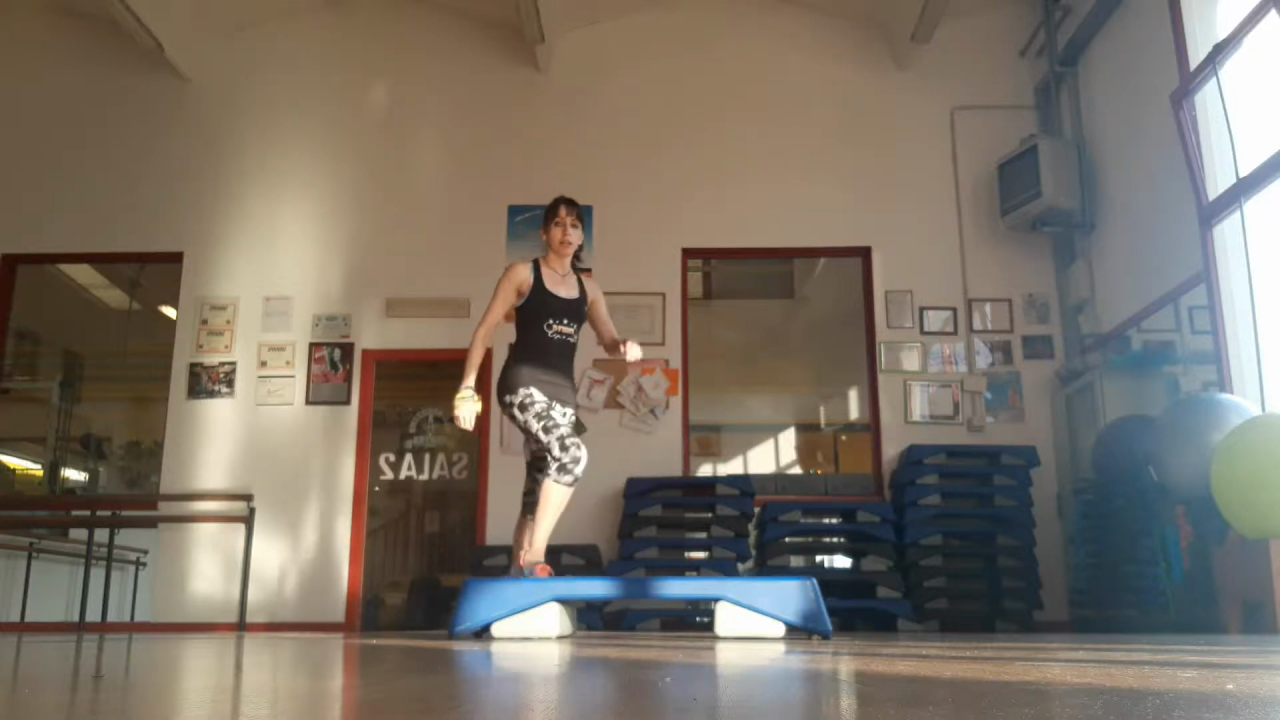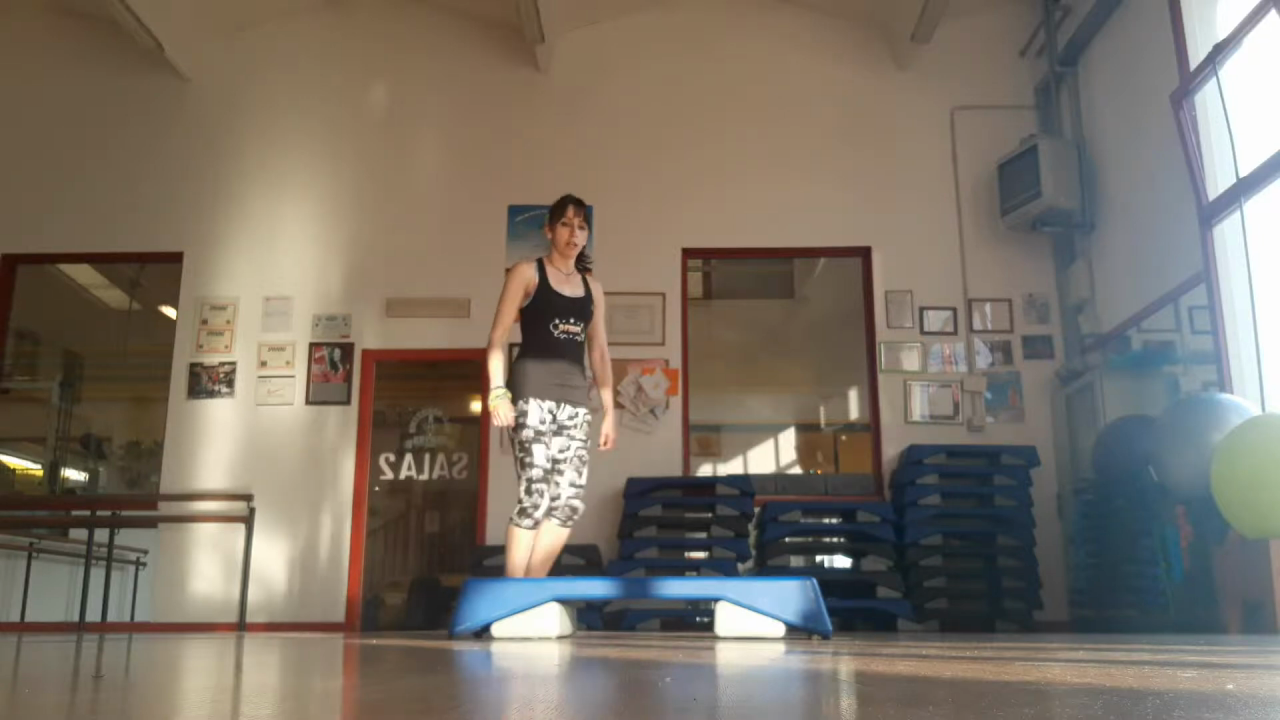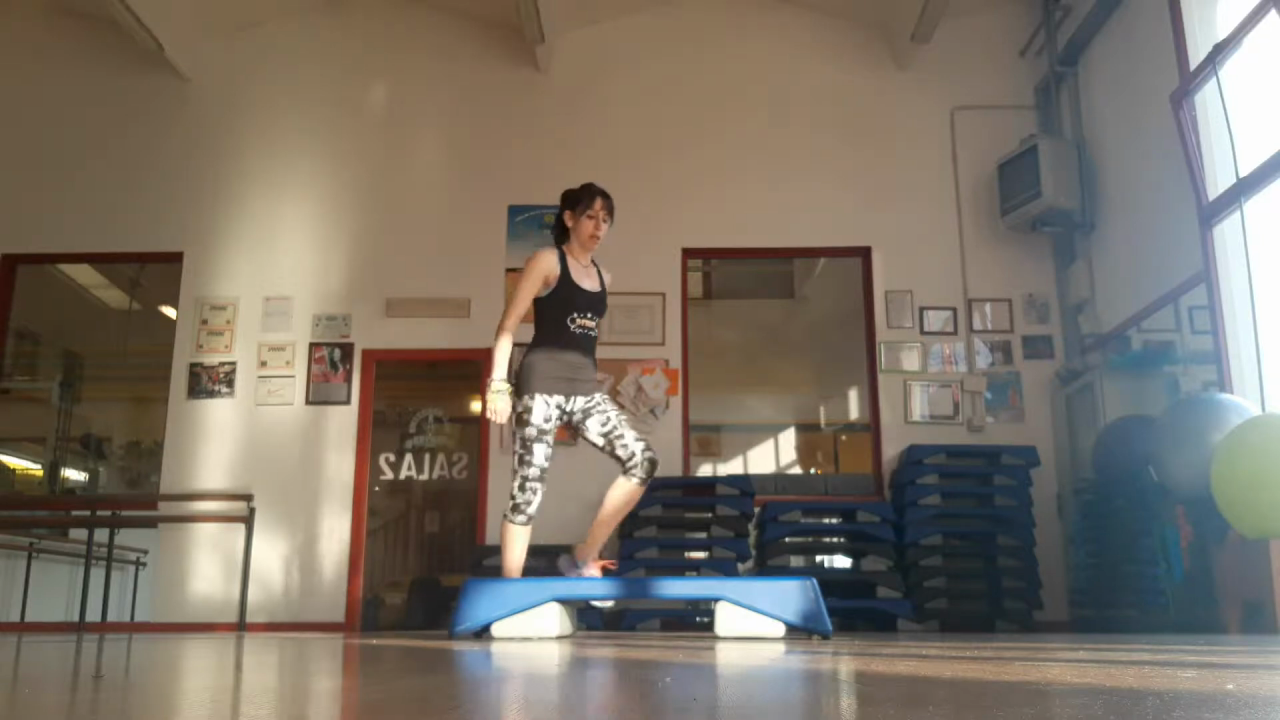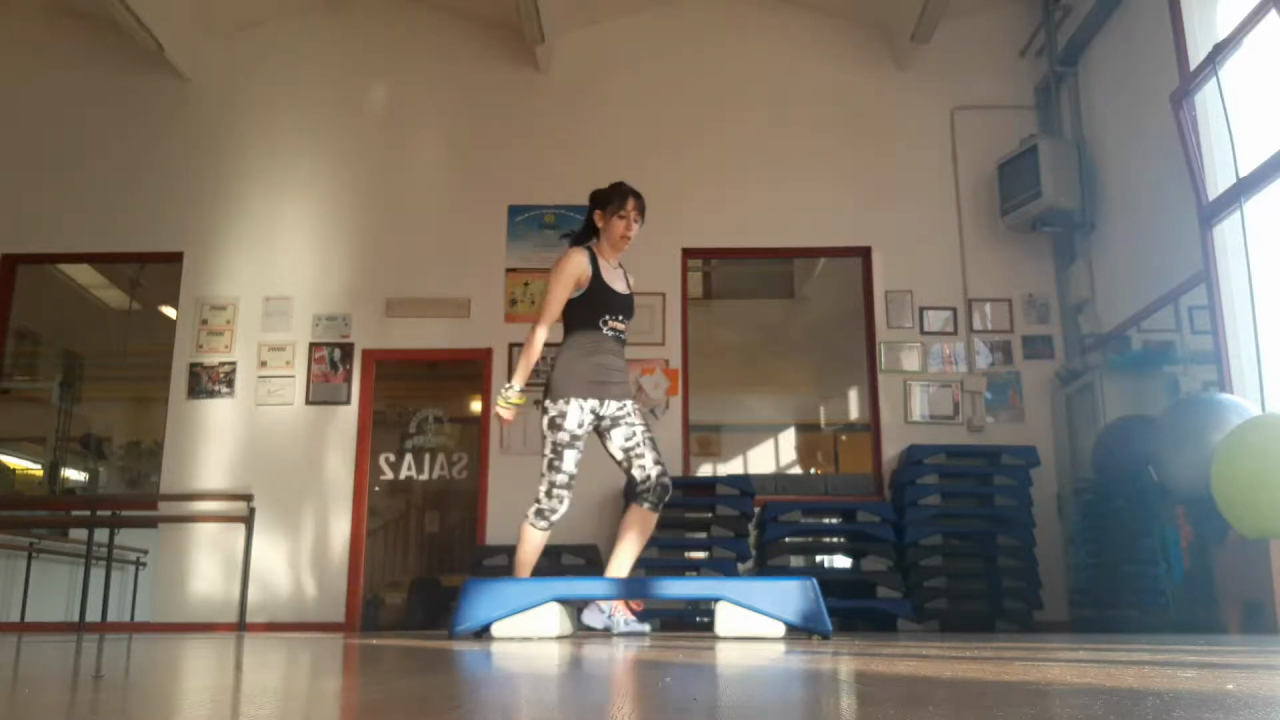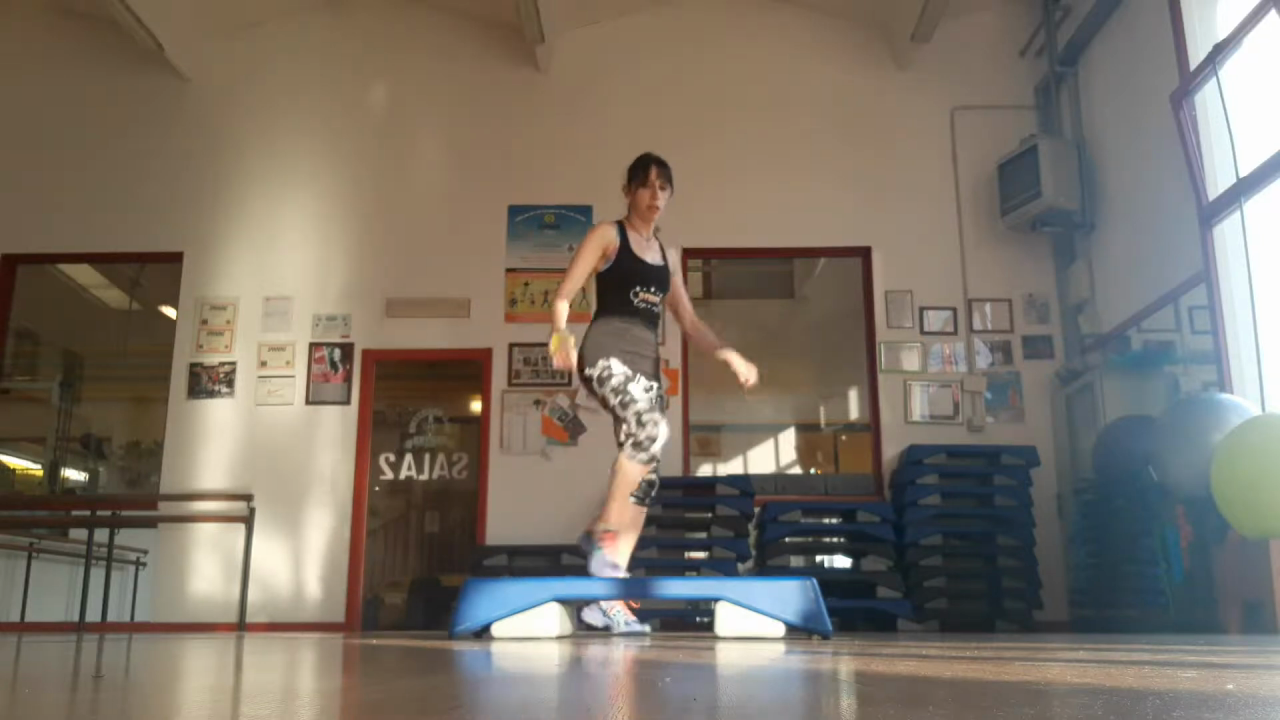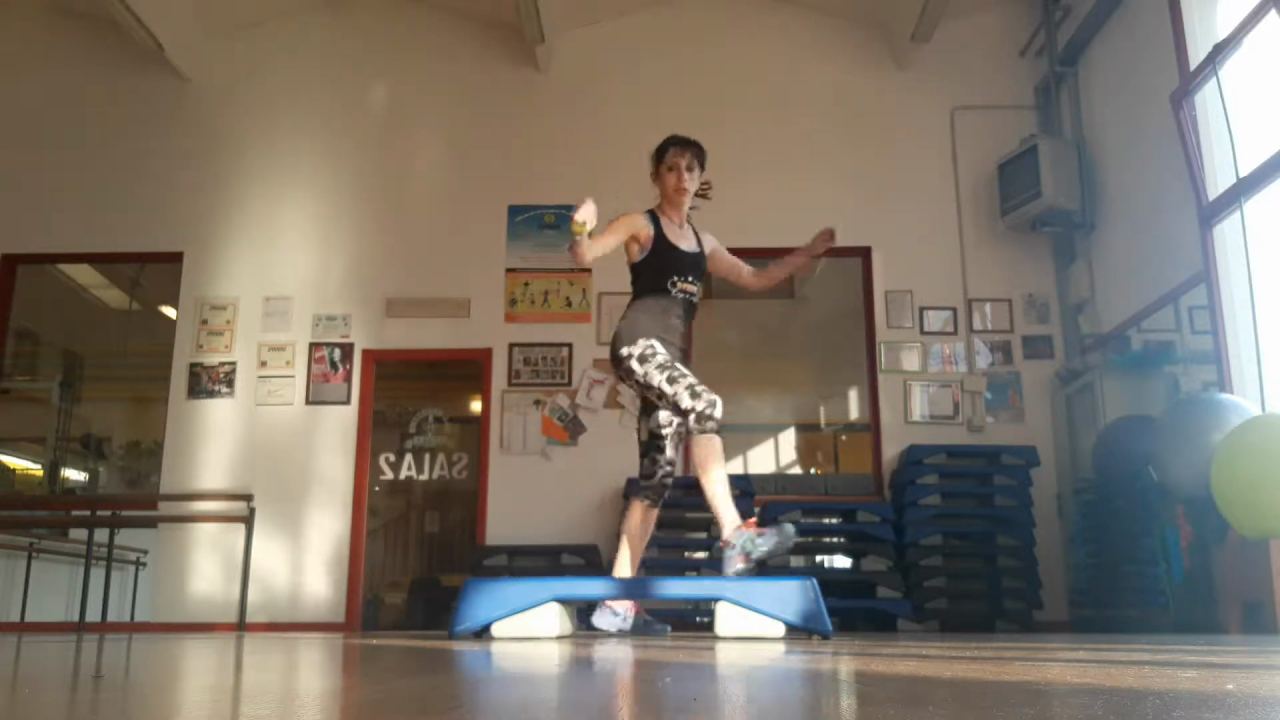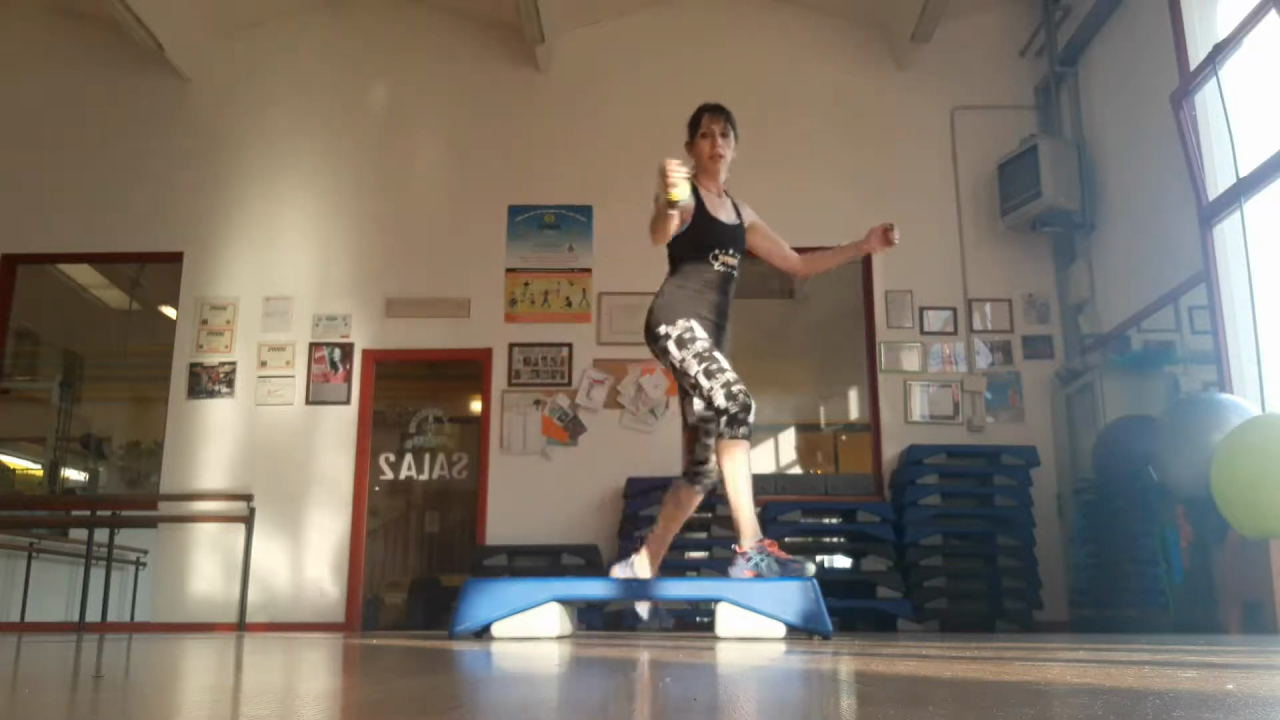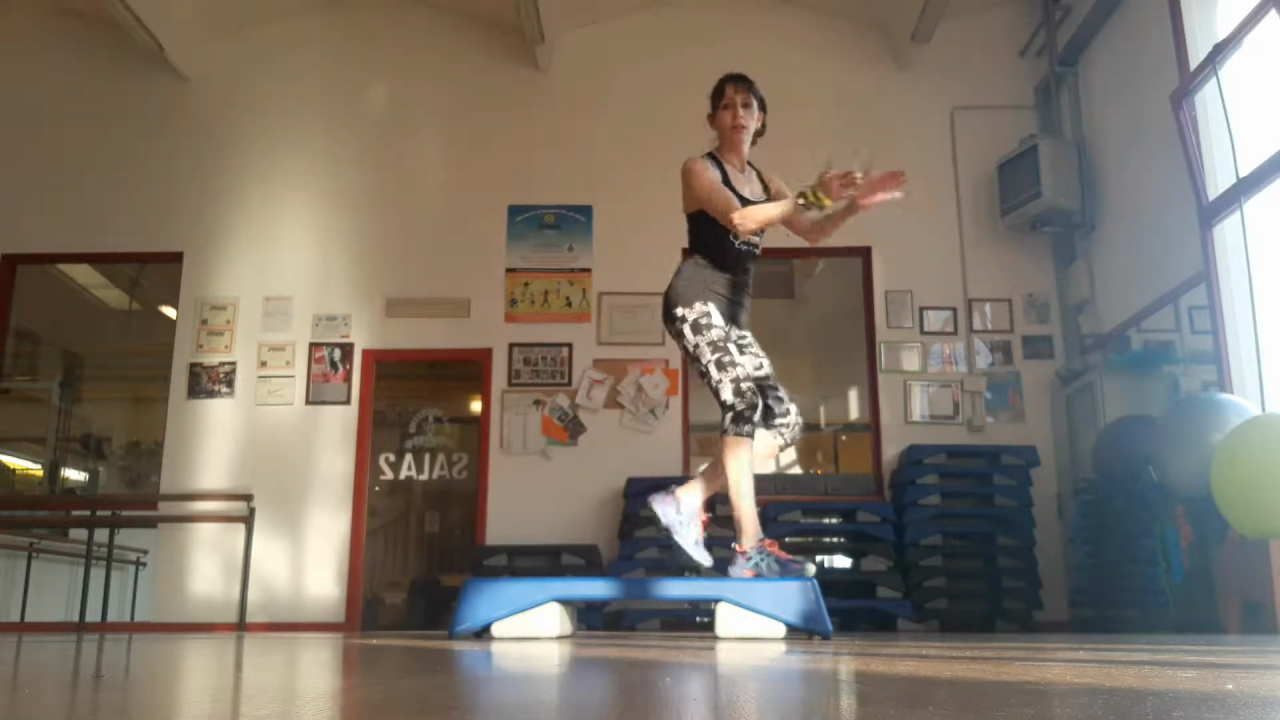
dt=0.2s
person 1, frame 1
left shoulder: (588, 287)
right shoulder: (522, 273)
left elbow: (607, 342)
right elbow: (484, 332)
left wrist: (626, 348)
right wrist: (467, 389)
left hip: (562, 395)
right hip: (523, 384)
left knee: (539, 491)
right knee: (573, 456)
left ankle: (524, 573)
right ankle: (529, 564)
person 1, frame 2
left shoulder: (592, 288)
right shoulder: (527, 273)
left elbow: (599, 352)
right elbow: (497, 339)
left wrist: (608, 410)
right wrist: (498, 391)
left hip: (574, 397)
right hip: (531, 392)
left knee: (569, 503)
right knee: (533, 495)
person 1, frame 3
left shoulder: (600, 274)
right shoulder: (546, 260)
right elbow: (509, 324)
right wrist: (499, 384)
left hip: (584, 387)
right hip: (540, 385)
left knee: (641, 462)
right knee: (528, 492)
left ankle: (583, 557)
person 1, frame 4
left shoulder: (626, 278)
right shoulder: (576, 261)
right elbow: (543, 326)
right wrist: (513, 387)
left hip: (617, 392)
right hip: (574, 387)
left knee: (652, 485)
right knee: (555, 498)
left ankle: (606, 601)
person 1, frame 5
left shoulder: (666, 255)
right shoulder: (607, 236)
left elbow: (690, 322)
right elbow: (564, 294)
left wrist: (729, 355)
right wrist: (561, 331)
left hip: (644, 365)
right hip: (605, 354)
left knee: (644, 478)
right knee: (650, 426)
left ankle: (605, 595)
right ankle: (603, 530)
person 1, frame 6
left shoulder: (702, 241)
right shoulder: (638, 224)
left elbow: (755, 278)
right elbow: (583, 257)
left wrist: (808, 252)
right wrist: (582, 229)
left hip: (673, 354)
right hip: (638, 343)
left knee: (655, 477)
right knee: (705, 406)
left ankle: (618, 601)
right ankle: (735, 537)
person 1, frame 7
left shoulder: (742, 215)
right shoulder: (679, 197)
left elbow: (794, 264)
right elbow: (658, 234)
left wrist: (858, 248)
right wrist: (671, 195)
left hip: (708, 333)
right hip: (677, 319)
left knee: (706, 461)
right knee: (736, 404)
left ankle: (640, 565)
right ankle: (749, 551)
person 1, frame 8
left shoulder: (764, 181)
right shoulder: (699, 169)
left elbow: (812, 231)
right elbow: (739, 219)
left wrist: (856, 200)
right wrist: (810, 197)
left hip: (735, 310)
right hip: (697, 300)
left knee: (784, 419)
right knee: (745, 403)
left ankle: (686, 498)
right ankle: (750, 549)
